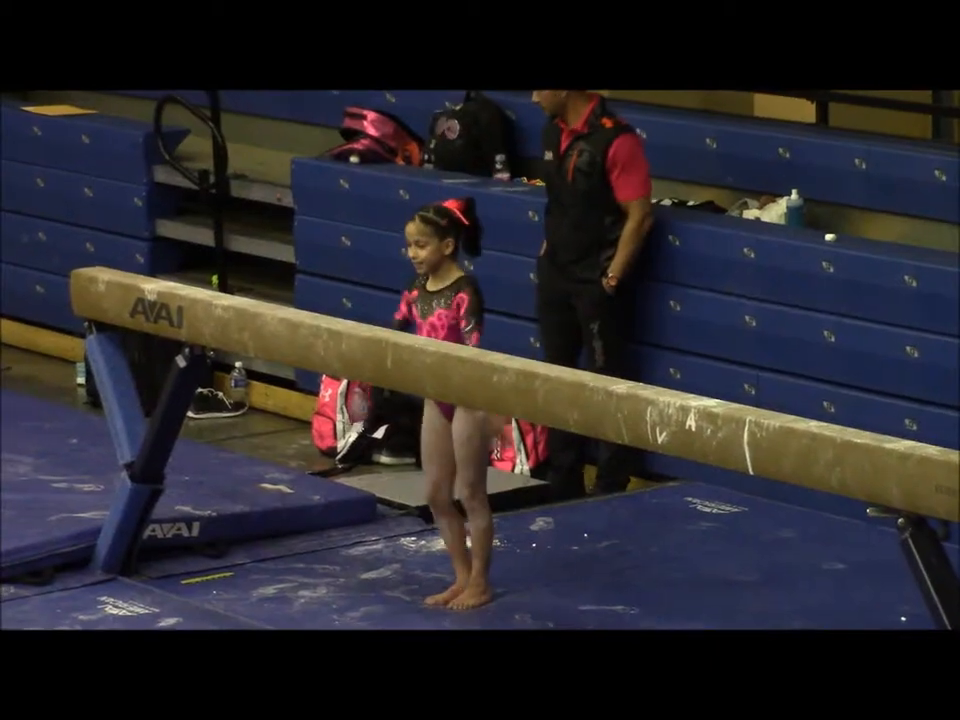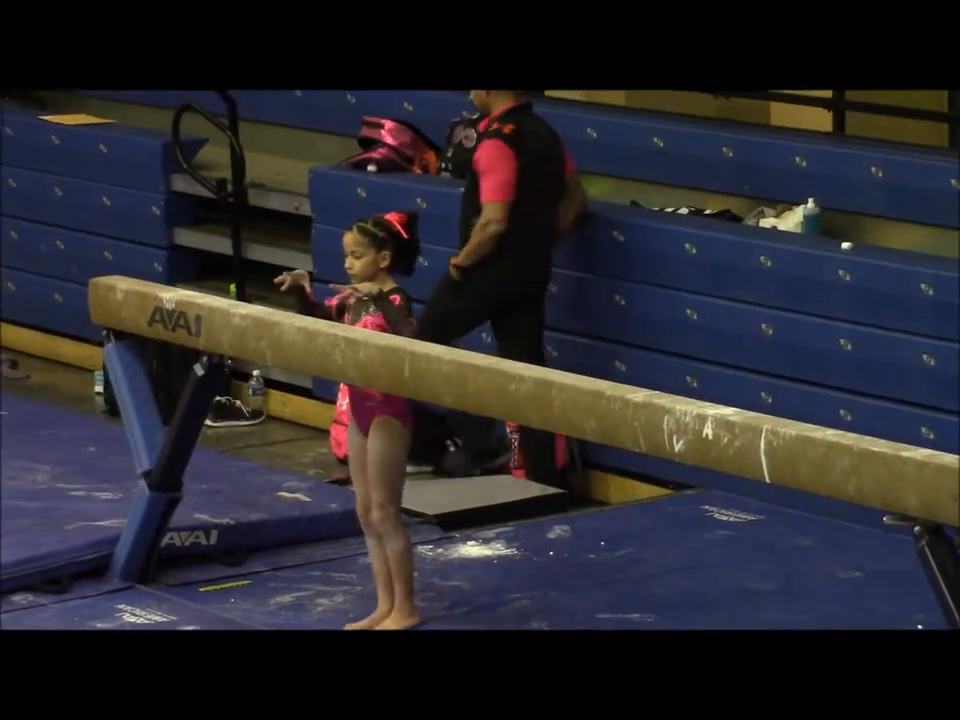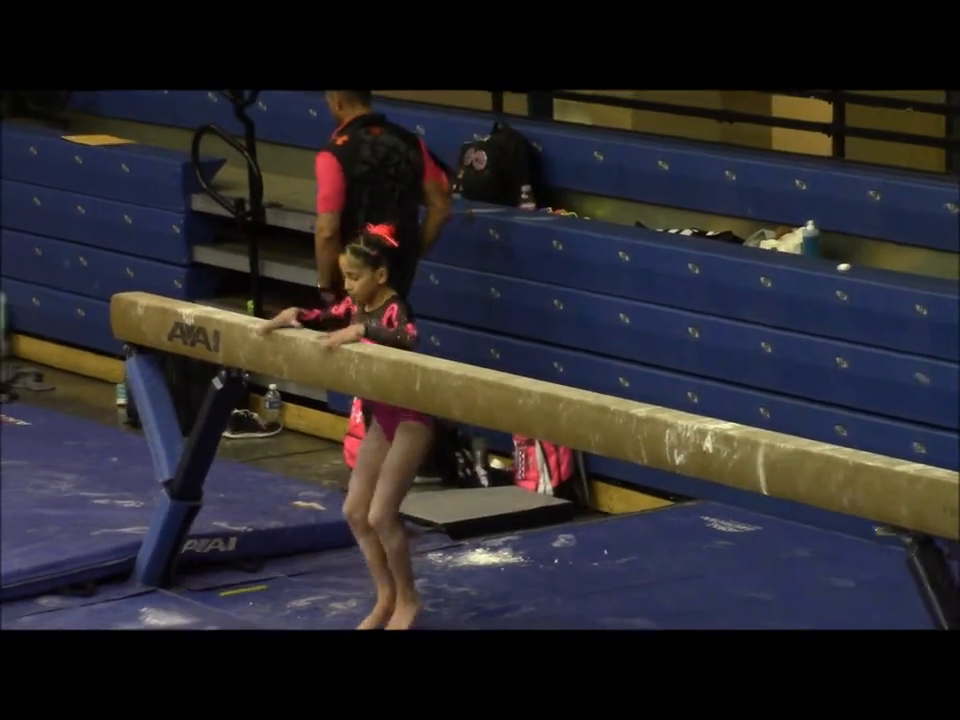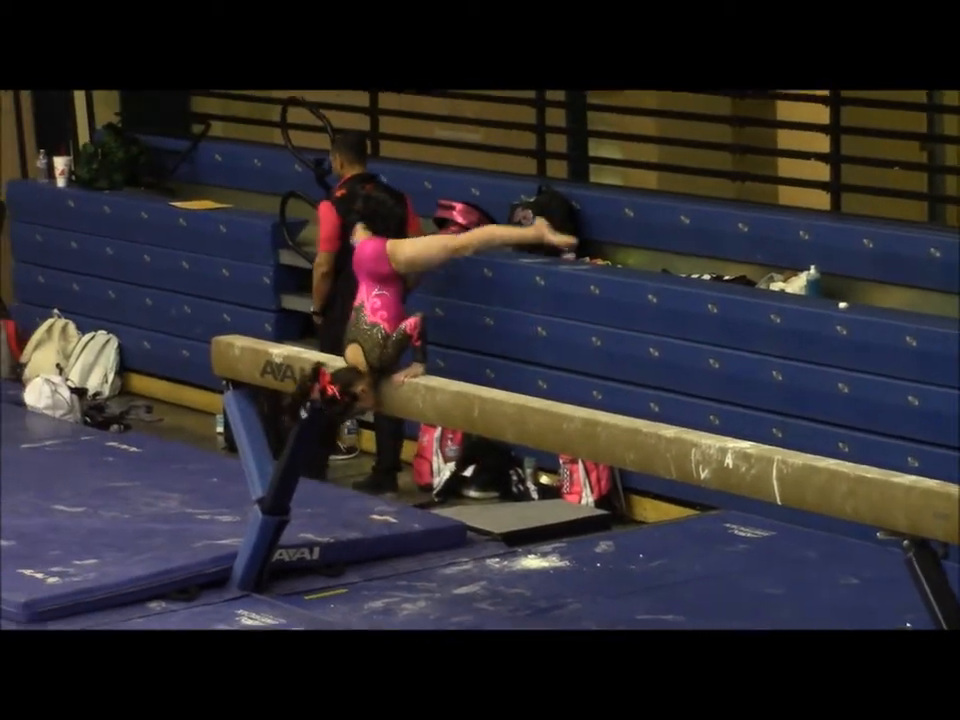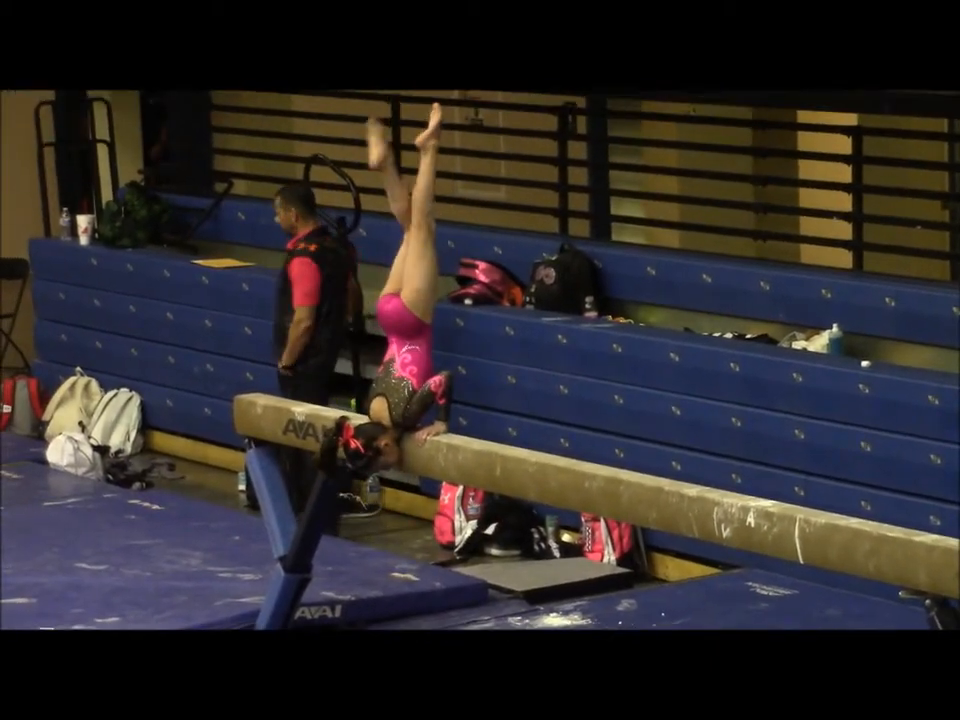
dt=1s
person 1, frame 1
left shoulder: (464, 291)
right shoulder: (417, 291)
left elbow: (474, 347)
right hip: (435, 398)
left knee: (471, 493)
right knee: (435, 494)
left ankle: (480, 582)
right ankle: (462, 577)
person 1, frame 2
left shoulder: (393, 299)
right shoulder: (352, 296)
left elbow: (410, 336)
right elbow: (318, 317)
left wrist: (380, 297)
right wrist: (301, 289)
left hip: (387, 413)
right hip: (360, 410)
left knee: (385, 516)
right knee: (368, 516)
left ankle: (405, 608)
right ankle: (384, 606)
person 1, frame 3
left shoulder: (394, 310)
right shoulder: (354, 306)
left elbow: (407, 343)
right elbow: (321, 319)
left wrist: (363, 329)
right wrist: (294, 315)
left hip: (409, 421)
right hip: (382, 420)
left knee: (381, 516)
right knee: (355, 513)
left ankle: (407, 598)
right ankle: (385, 600)
person 1, frame 4
left shoulder: (371, 363)
right shoulder: (353, 357)
left elbow: (416, 323)
left wrist: (417, 365)
left hip: (382, 259)
right hip: (368, 258)
left knee: (463, 242)
right knee: (365, 243)
person 1, frame 5
left shoulder: (396, 411)
left elbow: (443, 382)
left hip: (406, 321)
right hip: (397, 315)
left knee: (418, 226)
right knee: (411, 224)
left ankle: (427, 148)
right ankle: (382, 159)
person 2, frame 1
left shoulder: (616, 139)
right shoulder: (553, 131)
left elbow: (640, 216)
left wrist: (612, 278)
right wrist: (547, 252)
left hip: (596, 281)
right hip: (555, 274)
left ankle: (610, 488)
right ankle: (562, 482)
person 2, frame 2
left shoulder: (496, 141)
right shoulder: (541, 131)
left elbow: (494, 222)
right elbow: (575, 199)
left wrist: (461, 261)
left hip: (489, 271)
right hip: (530, 271)
left knee: (425, 340)
right knee: (527, 370)
left ankle: (478, 445)
right ankle: (545, 475)
person 2, frame 3
left shoulder: (334, 155)
right shoulder: (410, 143)
left elbow: (328, 229)
right elbow: (440, 207)
left wrist: (326, 284)
right hip: (401, 264)
person 2, frame 4
left shoulder: (334, 204)
right shoulder: (397, 199)
left elbow: (324, 266)
left wrist: (317, 308)
left hip: (343, 310)
left ankle: (316, 466)
right ankle: (386, 471)
person 2, frame 5
left shoulder: (304, 258)
right shoulder: (339, 247)
left elbow: (303, 321)
right elbow: (346, 302)
left wrist: (285, 361)
left hip: (305, 361)
right hip: (326, 353)
right ankle: (302, 506)
